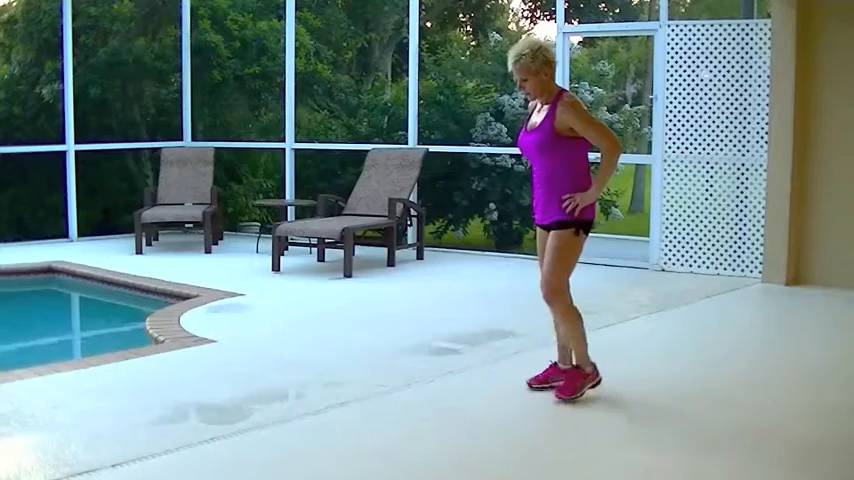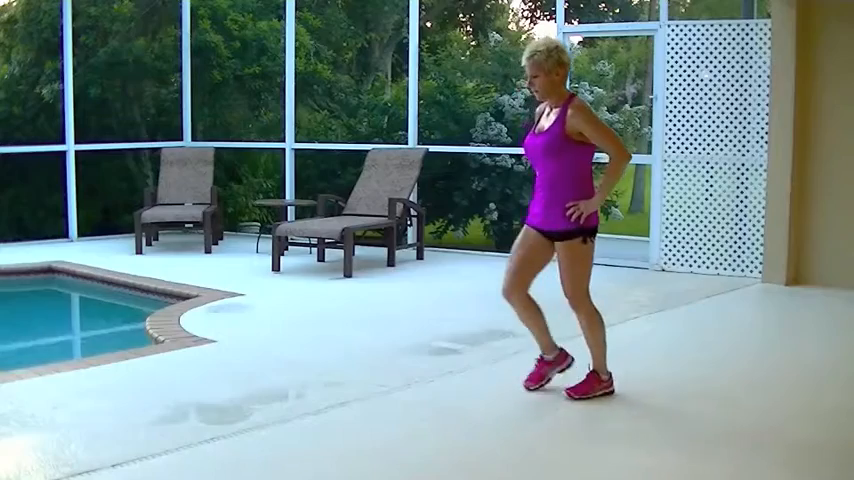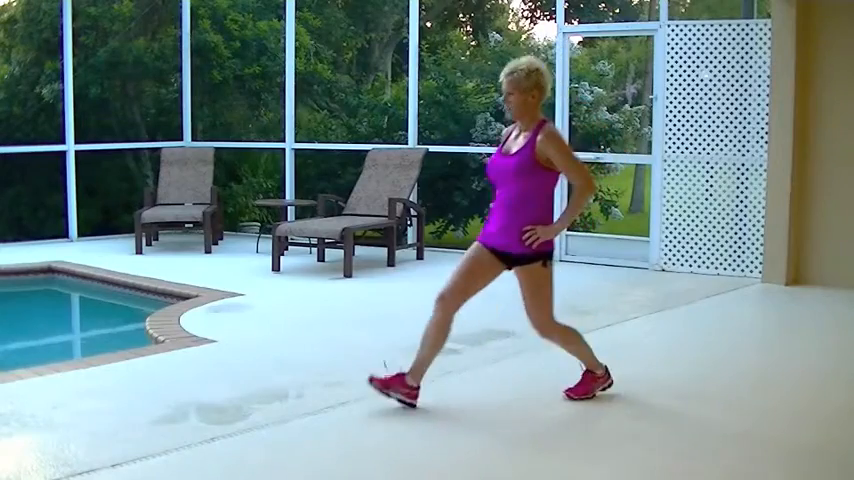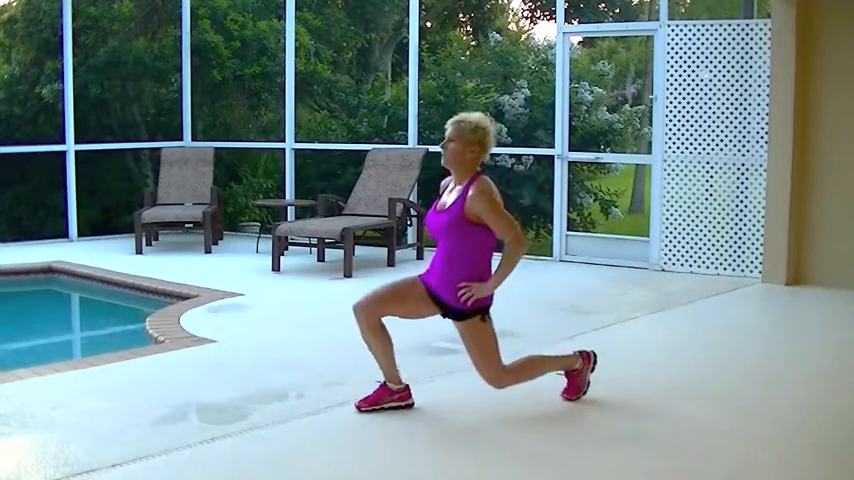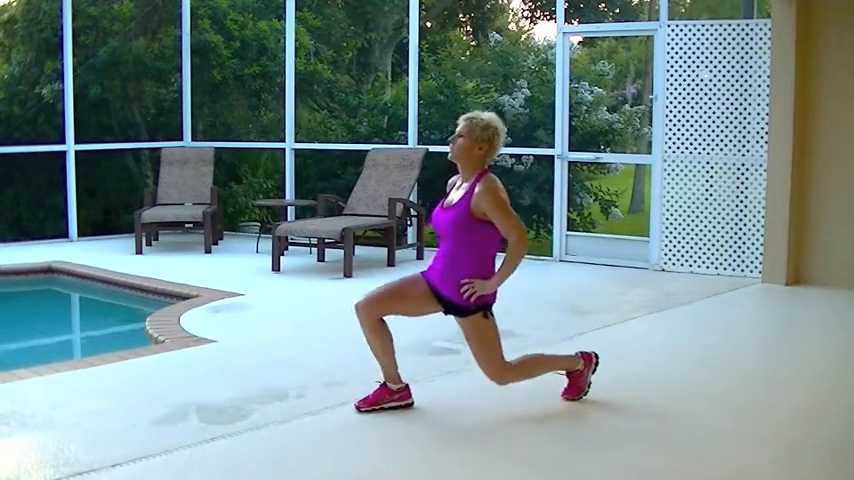
dt=0.4s
person 1, frame 1
left shoulder: (567, 107)
right shoulder: (535, 107)
left elbow: (612, 147)
left wrist: (591, 193)
left hip: (571, 213)
right hip: (545, 211)
left knee: (551, 292)
right knee: (555, 291)
left ankle: (585, 368)
right ankle: (563, 365)
person 1, frame 2
left shoulder: (576, 112)
right shoulder: (542, 111)
left elbow: (620, 155)
left wrist: (595, 200)
left hip: (572, 220)
right hip: (540, 217)
left knee: (577, 299)
right knee: (512, 289)
left ankle: (601, 376)
right ankle: (552, 354)
person 1, frame 3
left shoulder: (547, 137)
right shoulder: (508, 134)
left elbow: (585, 184)
left wrist: (557, 227)
left hip: (529, 244)
right hip: (493, 239)
left knee: (543, 324)
right knee: (446, 300)
left ankle: (598, 371)
right ankle: (409, 382)
person 1, frame 4
left shoulder: (480, 192)
right shoulder: (447, 185)
left elbow: (517, 242)
left wrist: (490, 285)
left hip: (465, 296)
right hip: (434, 284)
left knee: (497, 377)
right knee: (364, 309)
left ankle: (577, 362)
right ankle: (395, 388)
person 1, frame 5
left shoulder: (486, 190)
right shoulder: (453, 183)
left elbow: (519, 241)
left wrist: (493, 283)
left hip: (468, 294)
right hip: (436, 281)
left knee: (500, 374)
right knee: (366, 308)
left ankle: (578, 363)
right ankle: (395, 388)
